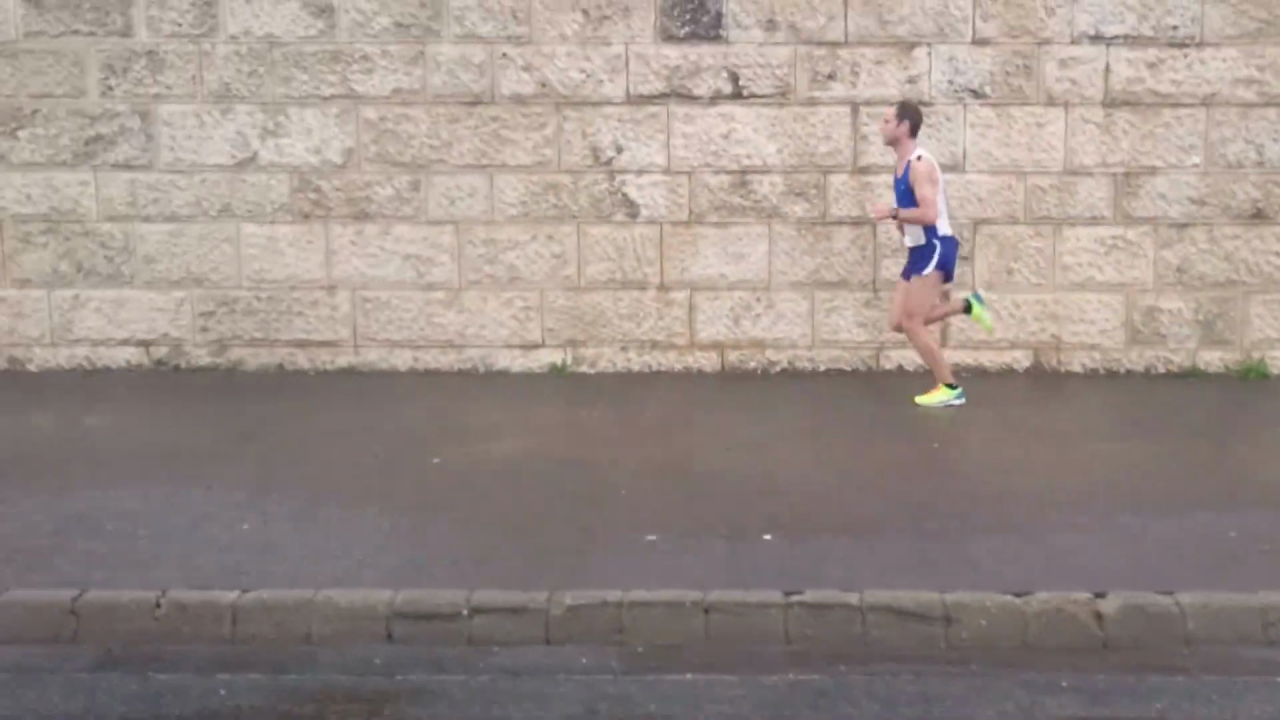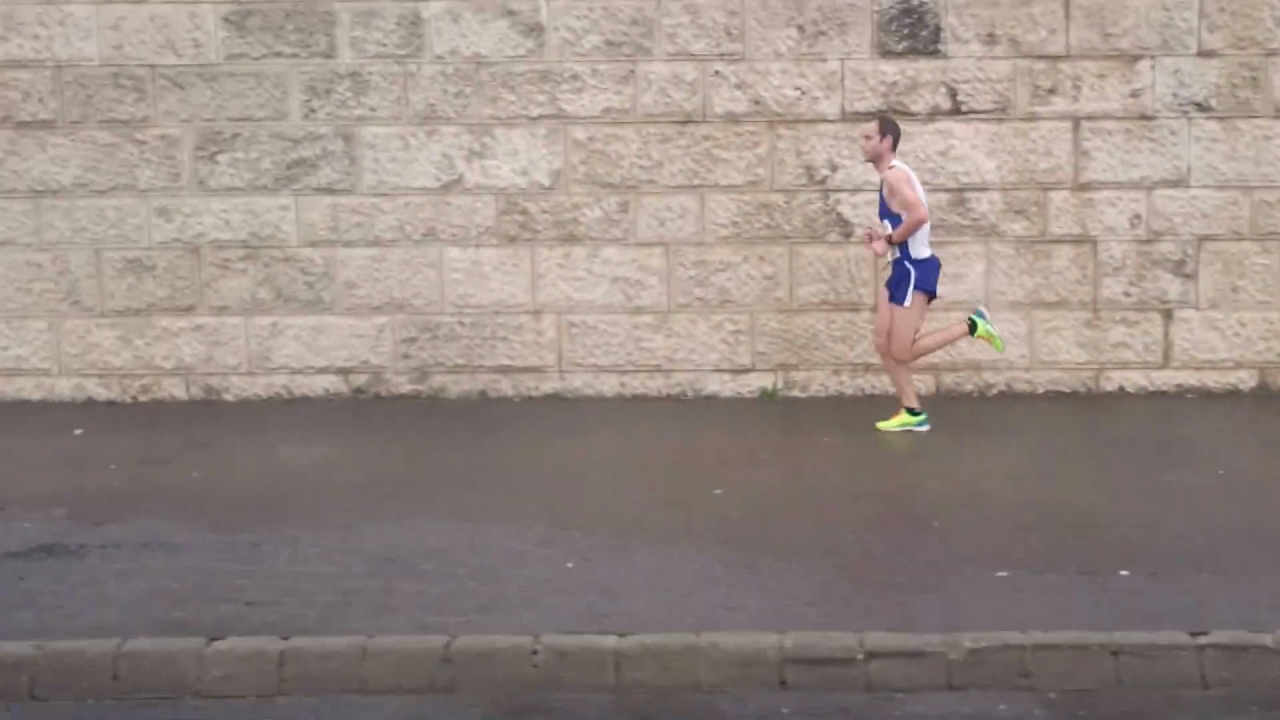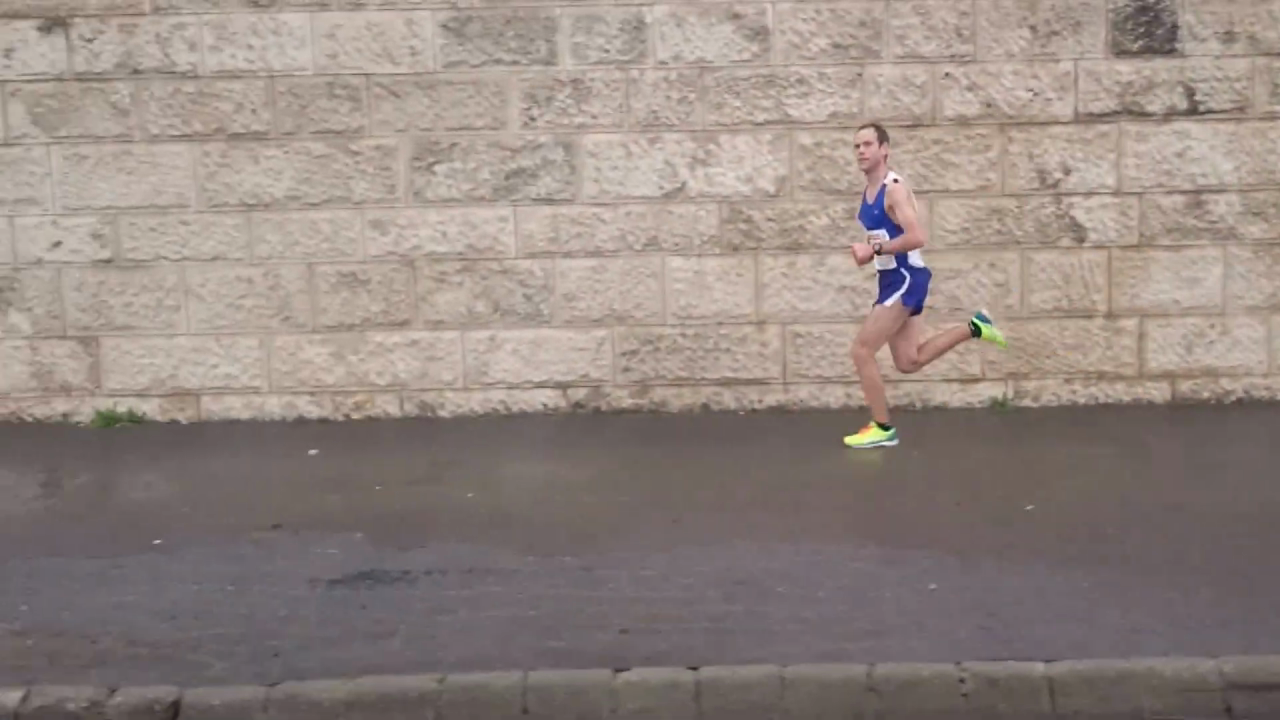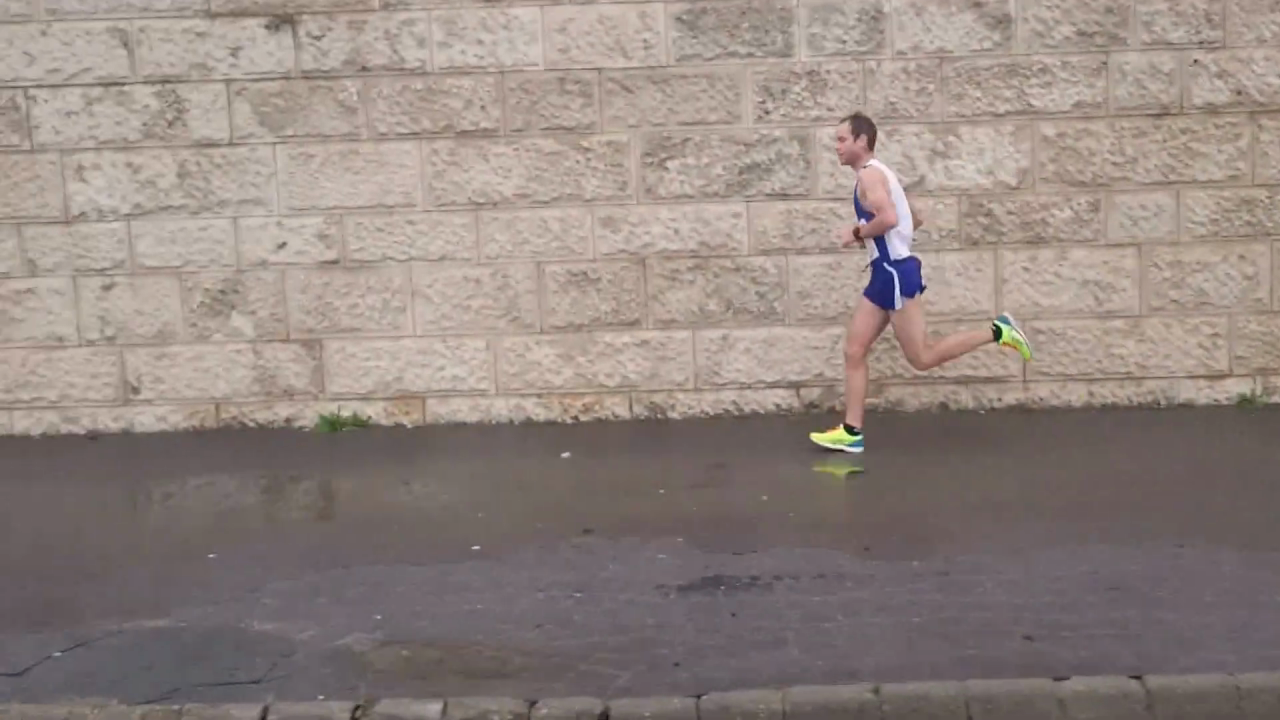
dt=0.3s
person 1, frame 1
left shoulder: (921, 164)
right shoulder: (903, 164)
left elbow: (930, 216)
left wrist: (891, 213)
right wrist: (904, 222)
left hip: (937, 250)
right hip: (922, 252)
left knee: (911, 323)
right knee: (898, 322)
left ankle: (949, 387)
right ankle: (966, 305)
person 1, frame 2
left shoulder: (894, 177)
right shoulder: (894, 180)
left elbow: (921, 215)
left wrist: (888, 242)
right wrist: (879, 238)
left hip: (913, 271)
right hip: (906, 270)
left knee: (904, 353)
right knee: (884, 345)
left ankle: (973, 325)
right ankle: (912, 412)
person 1, frame 3
left shoulder: (895, 188)
right shoulder: (869, 192)
left elbow: (916, 237)
left wrist: (873, 250)
right wrist: (865, 251)
left hip: (906, 280)
right hip: (893, 281)
left knee: (861, 352)
right knee: (910, 363)
left ankle: (883, 427)
right ankle: (974, 328)
person 1, frame 4
left shoulder: (869, 175)
right shoulder: (876, 176)
left elbow: (890, 219)
right elbow: (904, 220)
left wrist: (856, 233)
right wrist: (865, 238)
left hip: (897, 274)
right hip: (886, 273)
left knee: (922, 357)
right knee: (853, 353)
left ankle: (997, 332)
right ankle: (850, 432)
